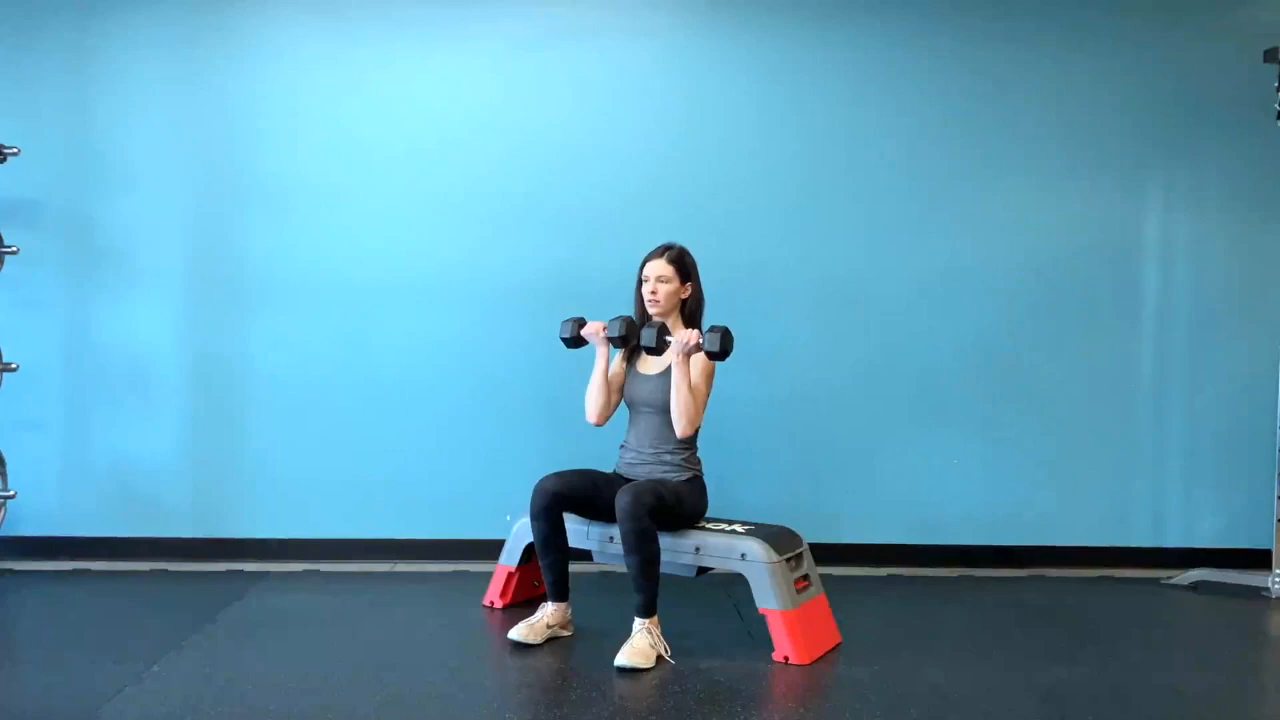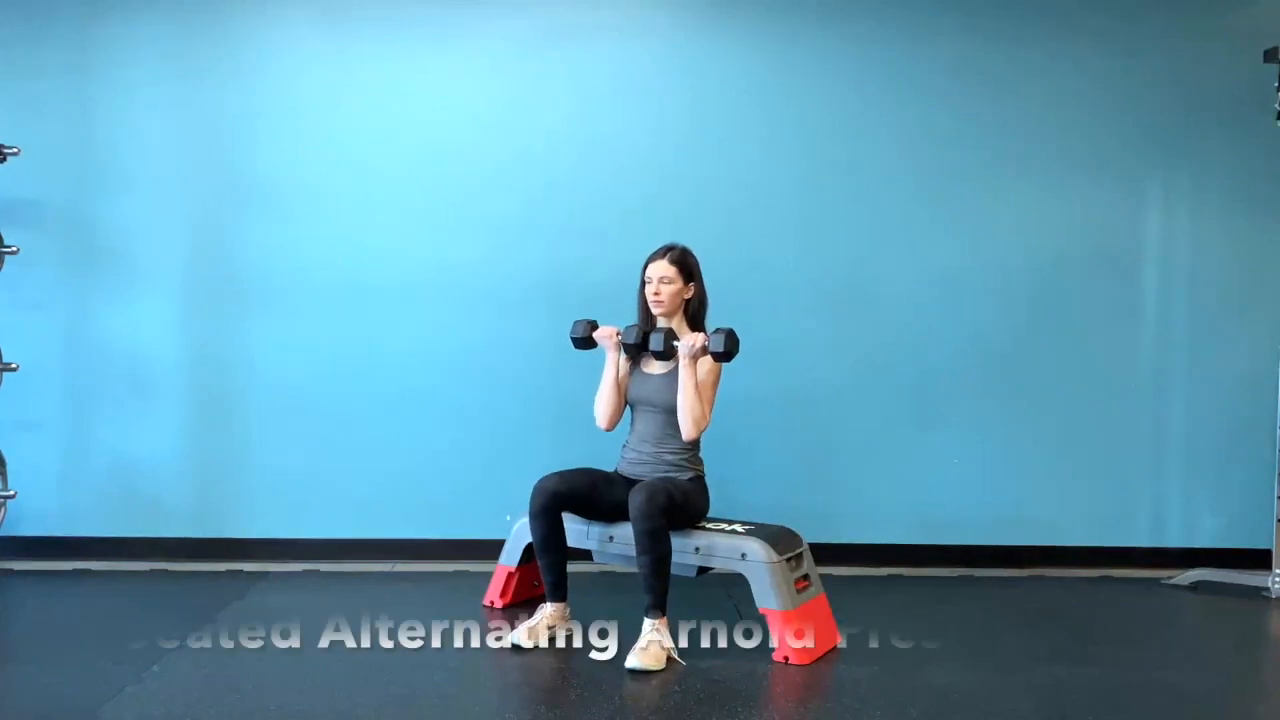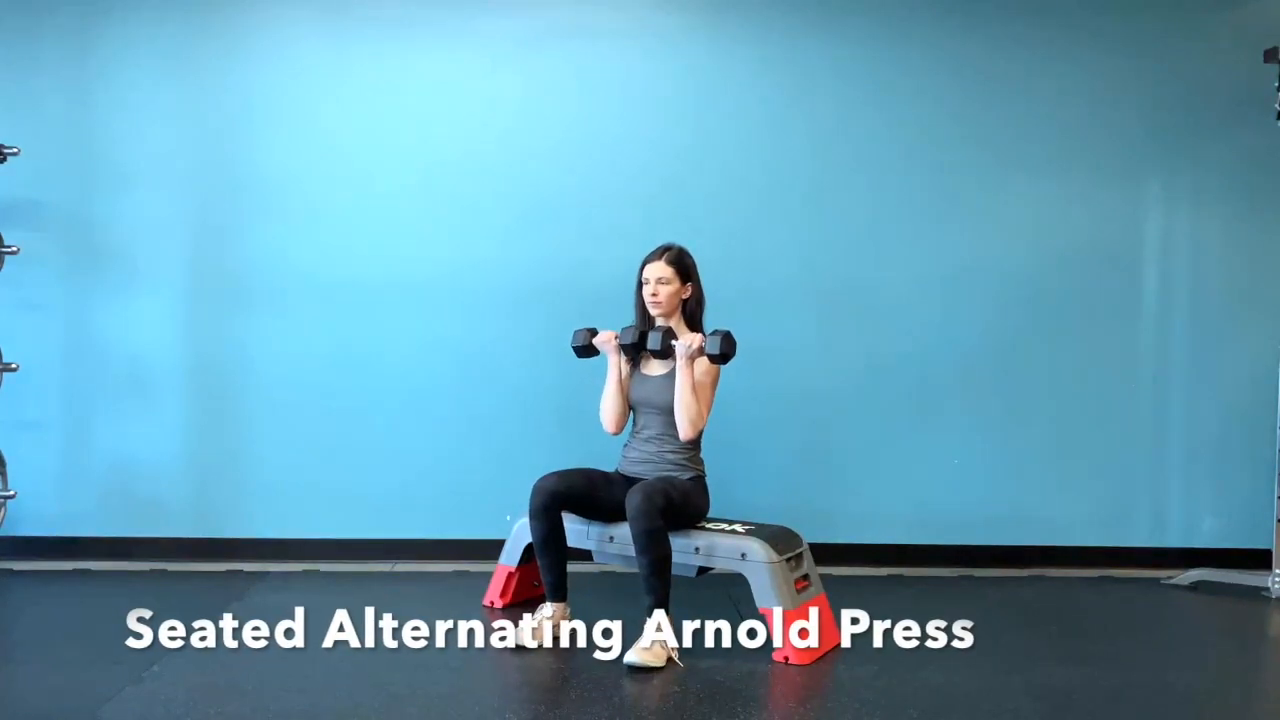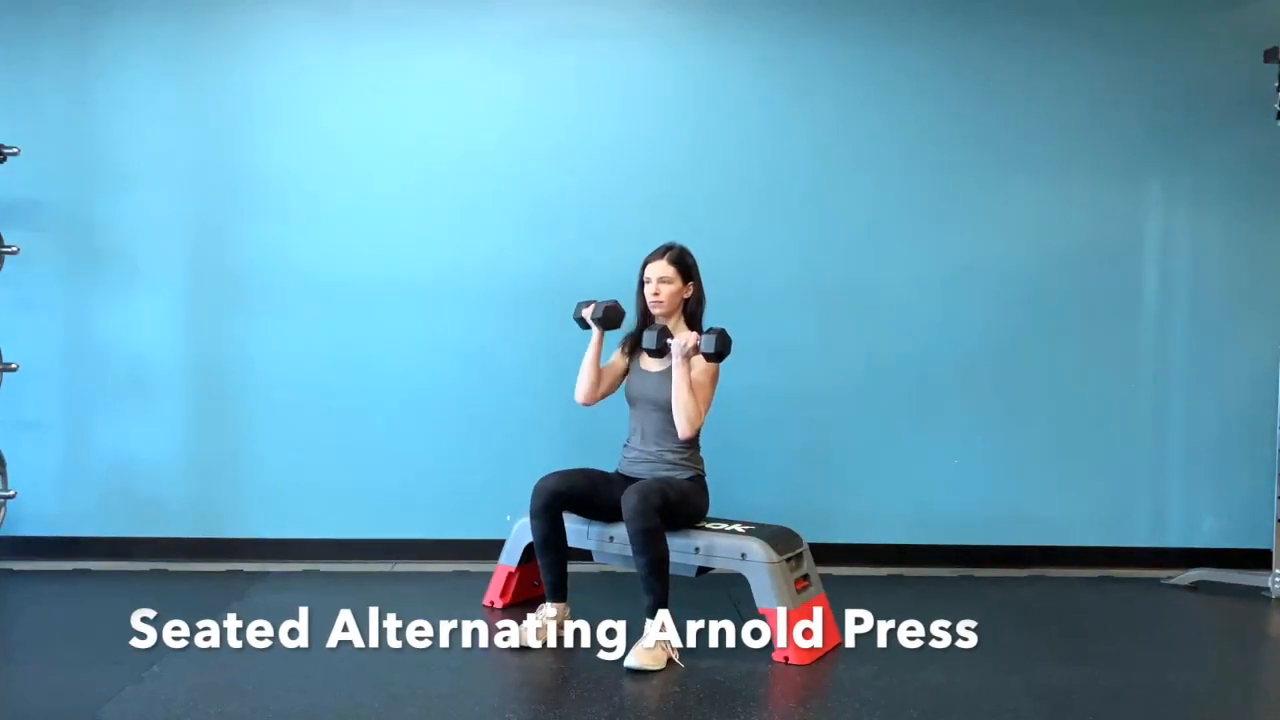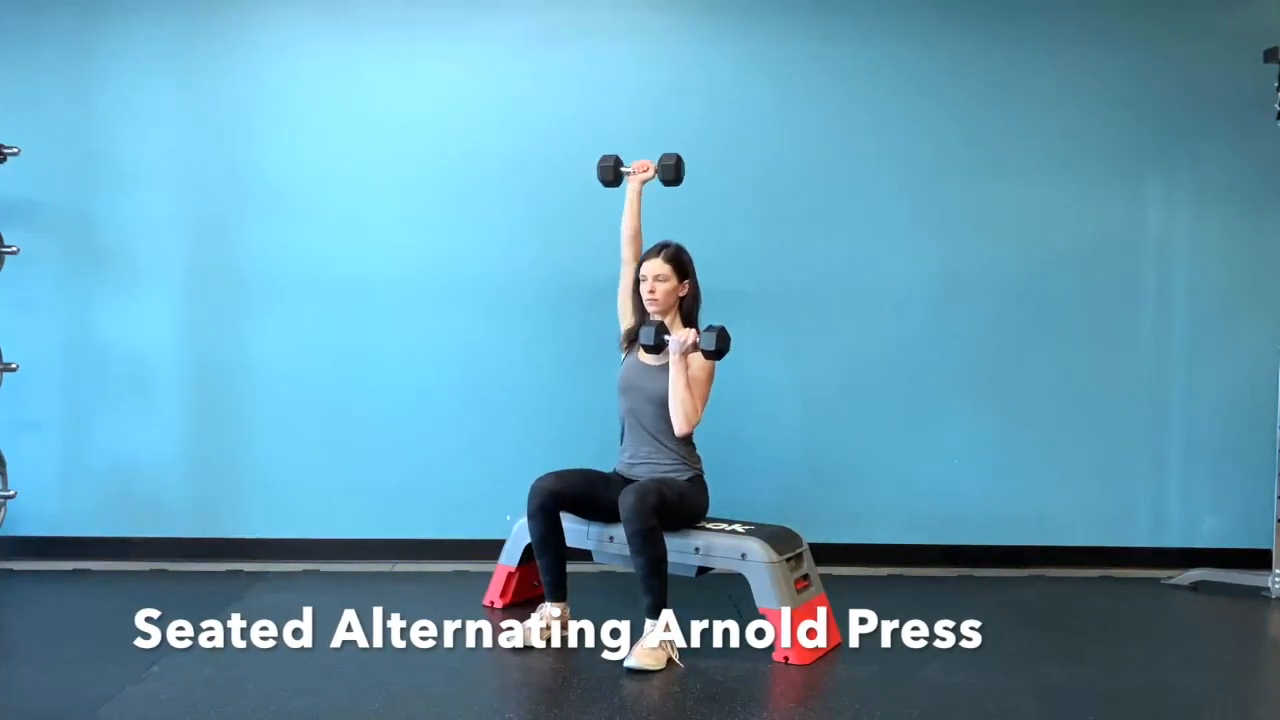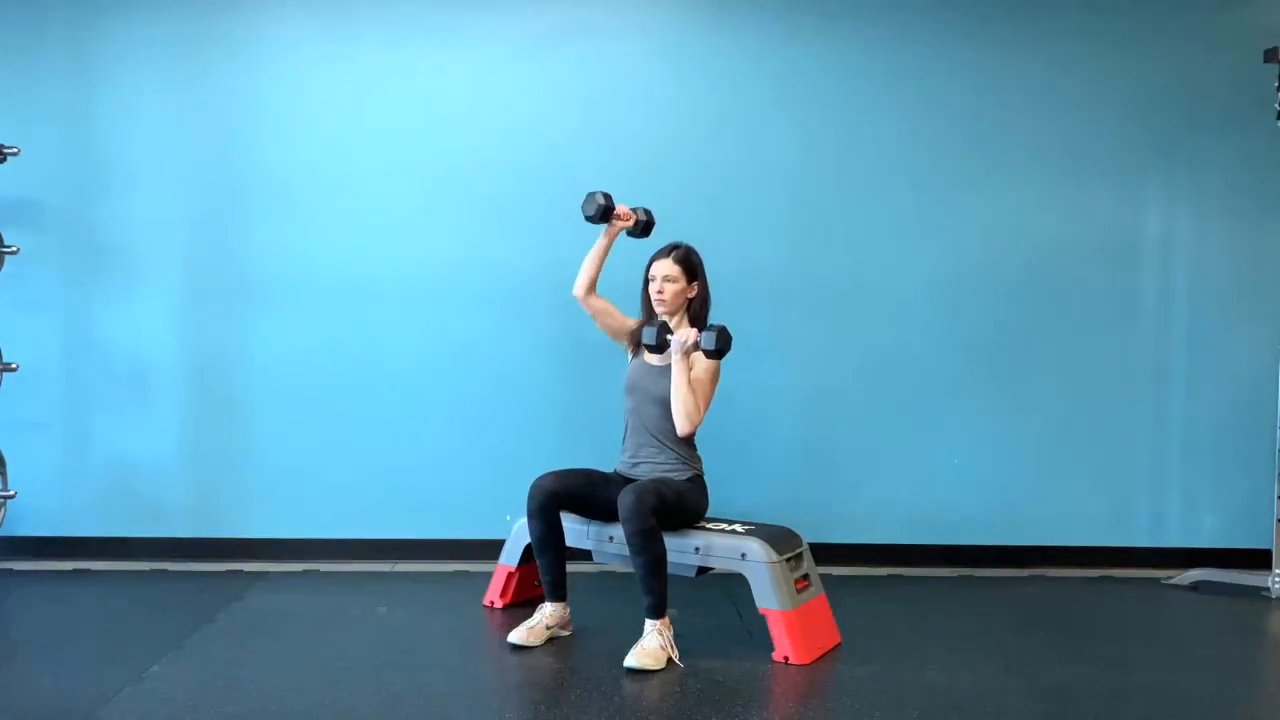
dt=0.7s
person 1, frame 1
left shoulder: (697, 352)
right shoulder: (631, 348)
left elbow: (684, 427)
right elbow: (596, 415)
left wrist: (682, 360)
right wrist: (602, 352)
left hip: (679, 486)
right hip: (625, 478)
left knee: (633, 502)
right knee: (548, 489)
left ankle: (646, 626)
right ankle: (557, 609)
person 1, frame 2
left shoulder: (701, 352)
left elbow: (691, 429)
right elbow: (605, 420)
left wrist: (686, 362)
right wrist: (612, 355)
left hip: (680, 485)
right hip: (626, 477)
left knee: (645, 499)
right knee: (547, 490)
left ankle: (656, 627)
right ankle: (555, 609)
person 1, frame 3
left shoulder: (702, 354)
right shoulder: (633, 348)
left elbow: (689, 429)
right elbow: (612, 424)
left wrist: (685, 363)
right wrist: (613, 361)
left hip: (682, 485)
right hip: (627, 478)
left knee: (643, 501)
right knee: (547, 490)
right ankle: (555, 608)
person 1, frame 4
left shoulder: (700, 351)
right shoulder: (633, 344)
left elbow: (687, 428)
right elbow: (584, 396)
left wrist: (680, 360)
right wrist: (597, 336)
left hip: (681, 485)
right hip: (627, 477)
left knee: (639, 501)
right knee: (548, 489)
left ankle: (657, 629)
right ankle: (555, 606)
person 1, frame 5
left shoulder: (697, 351)
right shoulder: (633, 334)
left elbow: (683, 425)
right elbow: (627, 251)
left wrist: (677, 358)
right wrist: (634, 187)
left hip: (680, 487)
right hip: (626, 479)
left knee: (637, 502)
right knee: (544, 490)
left ankle: (657, 629)
right ankle: (555, 608)
person 1, frame 6
left shoulder: (702, 352)
right shoulder: (637, 338)
left elbow: (685, 425)
right elbow: (583, 291)
left wrist: (680, 355)
right wrist: (609, 233)
left hip: (680, 487)
right hip: (626, 478)
left knee: (636, 502)
right knee: (545, 489)
left ankle: (658, 628)
right ankle: (555, 610)
